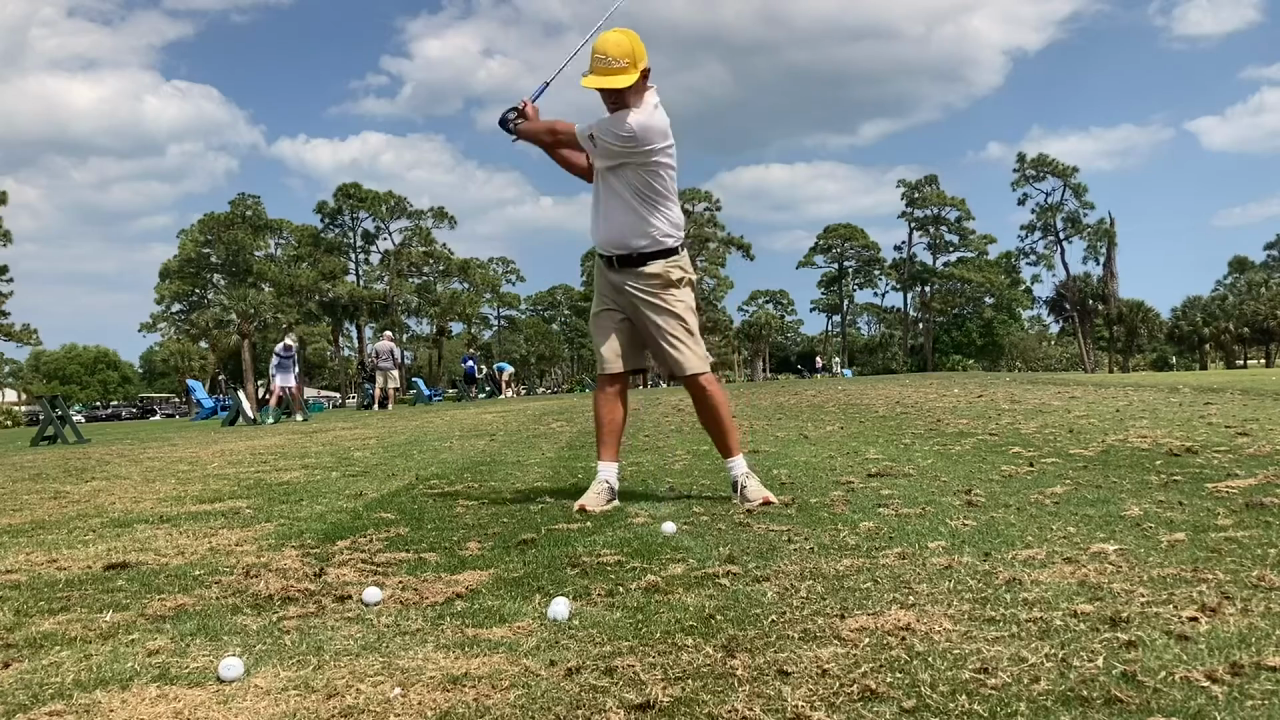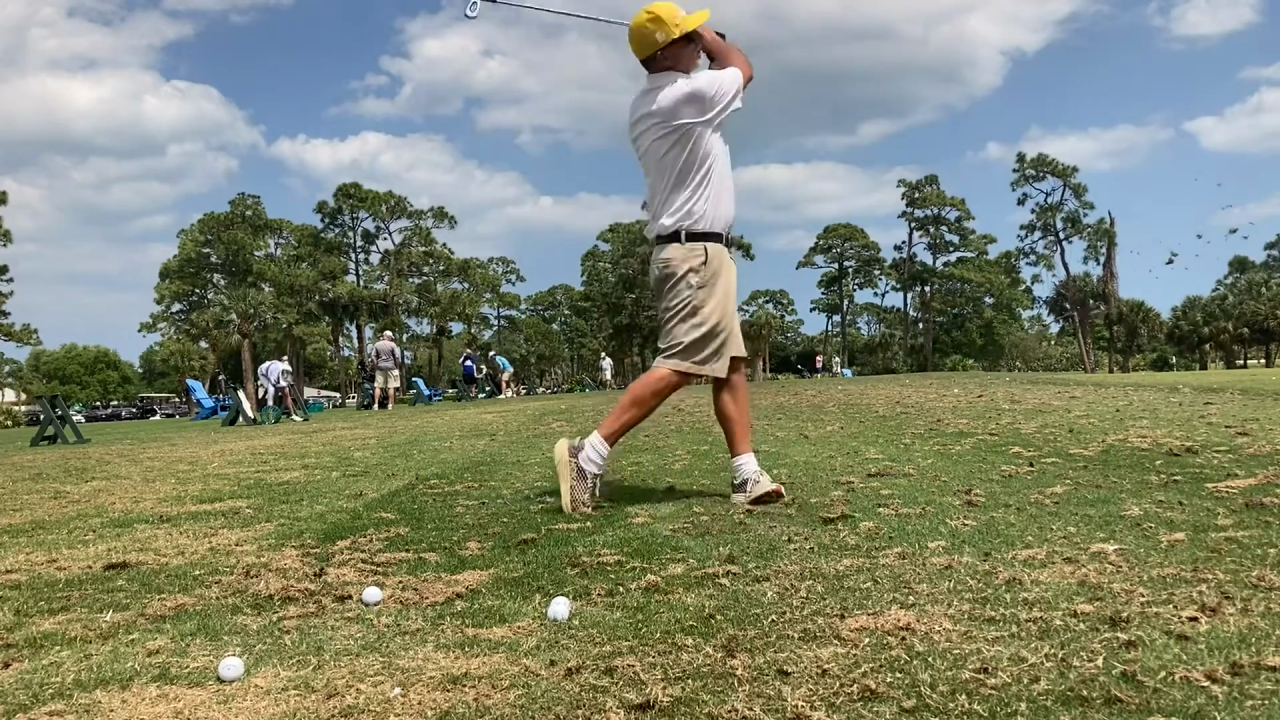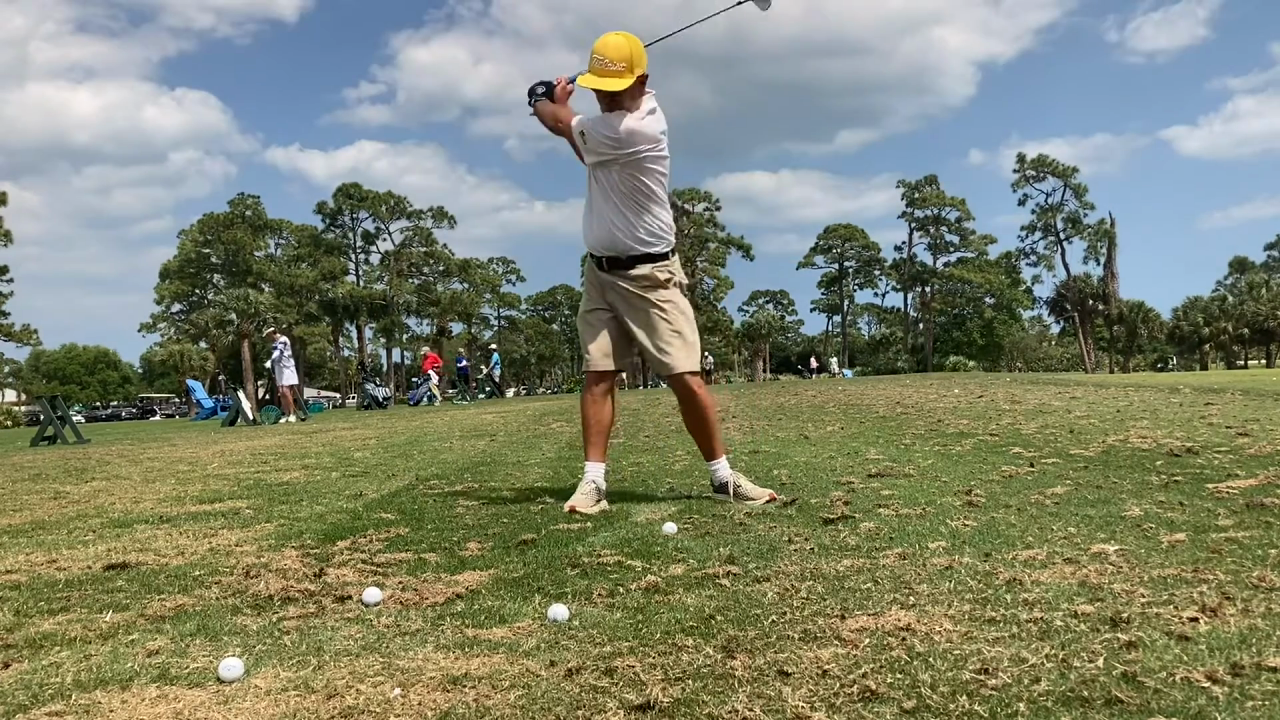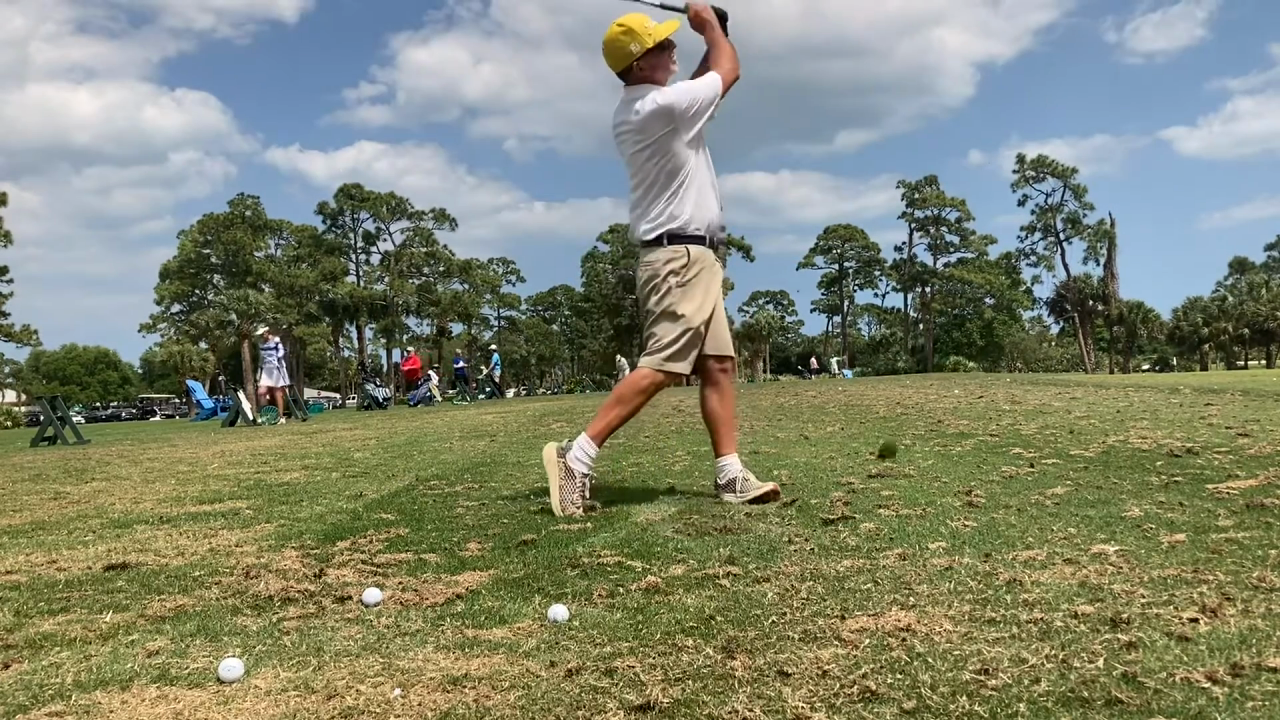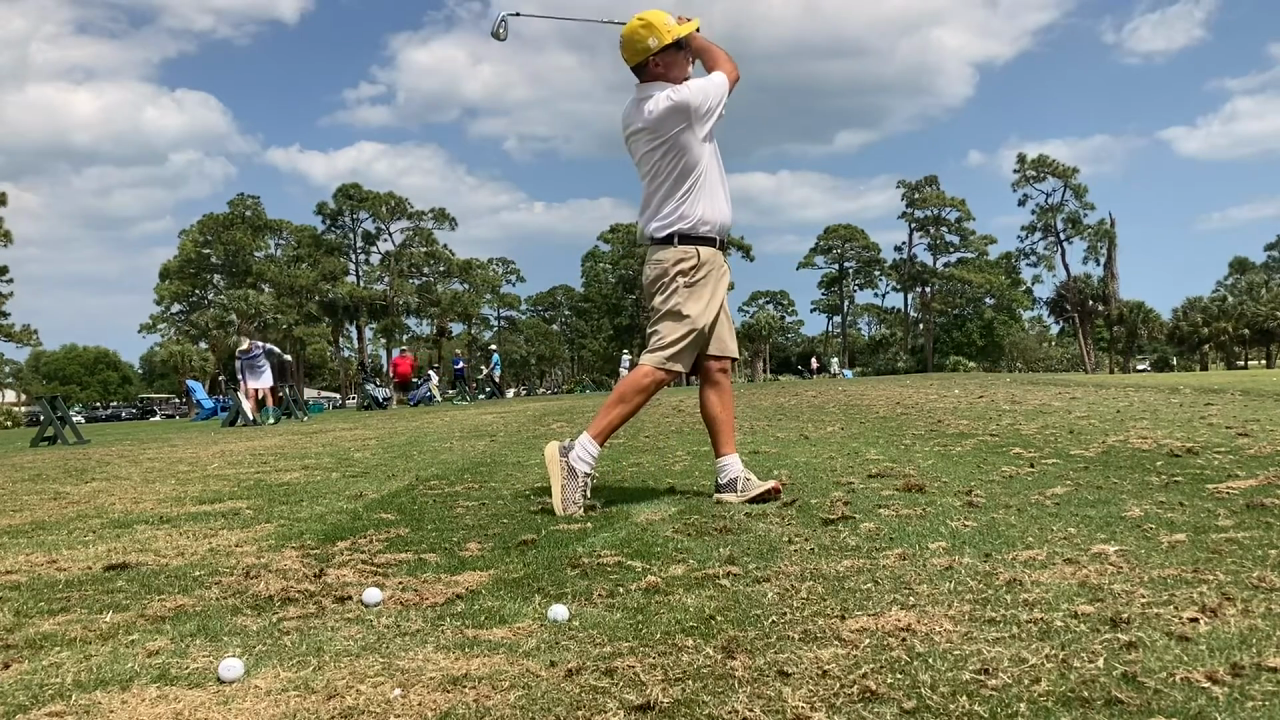
dt=1s
person 1, frame 1
left shoulder: (639, 125)
right shoulder: (620, 112)
left elbow: (566, 135)
right elbow: (591, 168)
left wrist: (521, 126)
right wrist: (537, 132)
left hip: (656, 270)
right hip: (610, 268)
left knee: (694, 372)
right knee: (610, 373)
left ankle: (740, 473)
right ankle: (606, 480)
person 1, frame 2
left shoulder: (655, 101)
right shoulder: (686, 93)
right elbow: (742, 70)
left hip: (692, 249)
right hip: (695, 251)
left knee: (731, 364)
right knee: (678, 365)
left ankle: (745, 473)
right ankle: (589, 453)
person 1, frame 3
left shoulder: (632, 129)
right shoulder: (622, 115)
left elbow: (561, 123)
left wrist: (548, 102)
right wrist: (558, 103)
left hip: (649, 274)
right hip: (601, 270)
left knee: (684, 376)
right knee: (598, 373)
left ankle: (723, 475)
right ankle: (594, 480)
person 1, frame 4
left shoulder: (636, 109)
right shoulder: (663, 105)
left elbow: (703, 84)
right elbow: (728, 73)
left wrist: (711, 47)
right wrist: (710, 26)
left hip: (688, 256)
right hip: (681, 256)
left knee: (718, 366)
right knee: (660, 368)
left ankle: (731, 476)
right ankle: (576, 456)
person 1, frame 5
left shoulder: (639, 109)
right shoulder: (680, 102)
right elbow: (728, 71)
left wrist: (685, 44)
right wrist: (696, 39)
left hip: (693, 256)
right hip: (688, 256)
left knee: (717, 366)
right knee: (661, 365)
left ankle: (731, 475)
right ankle: (577, 455)
